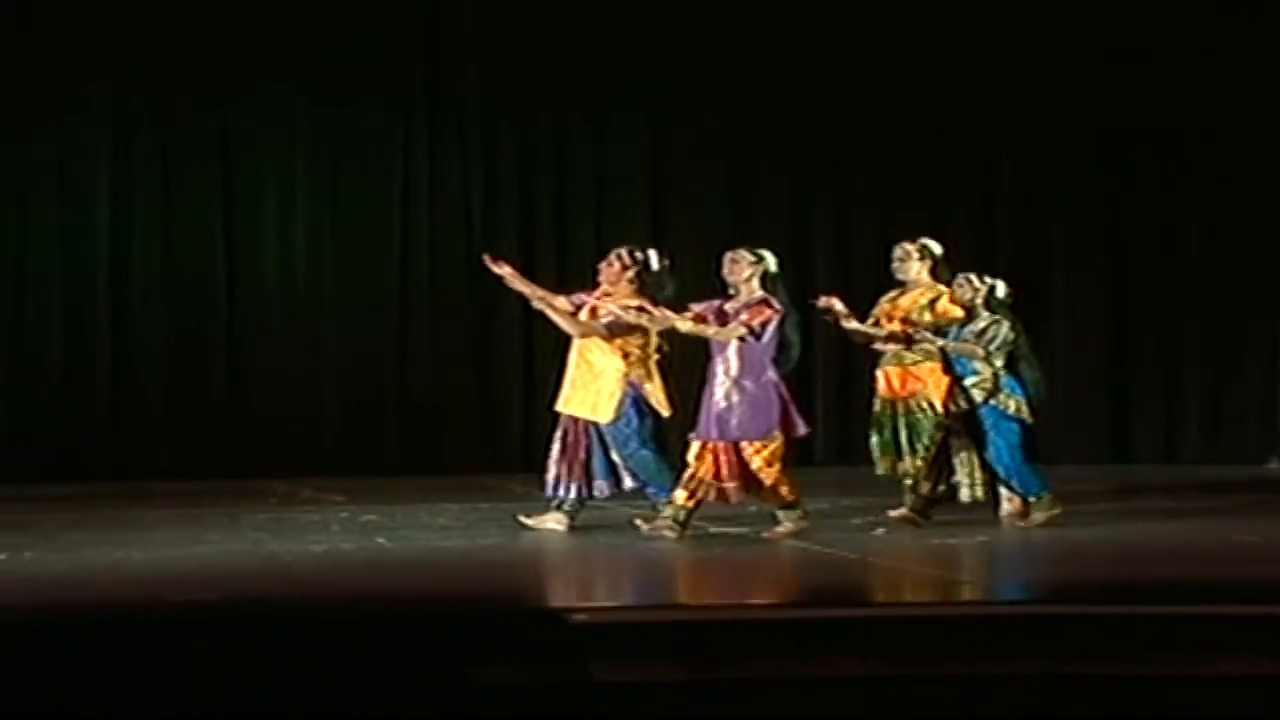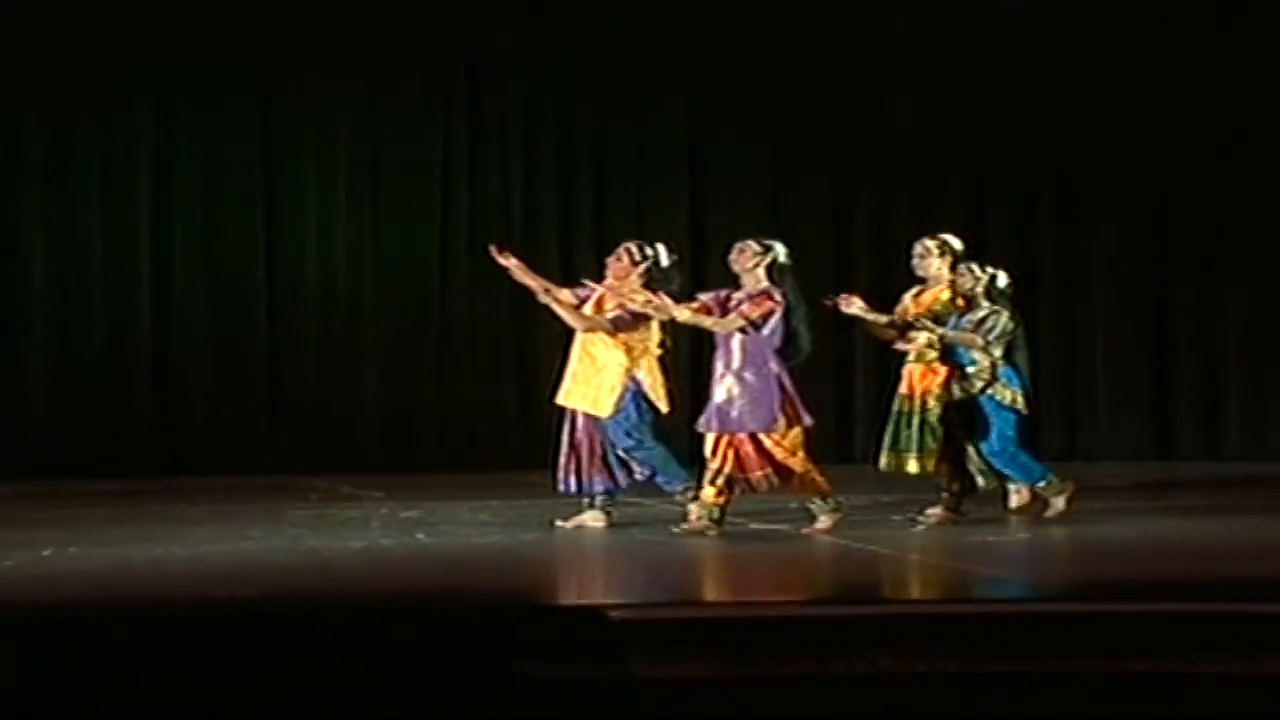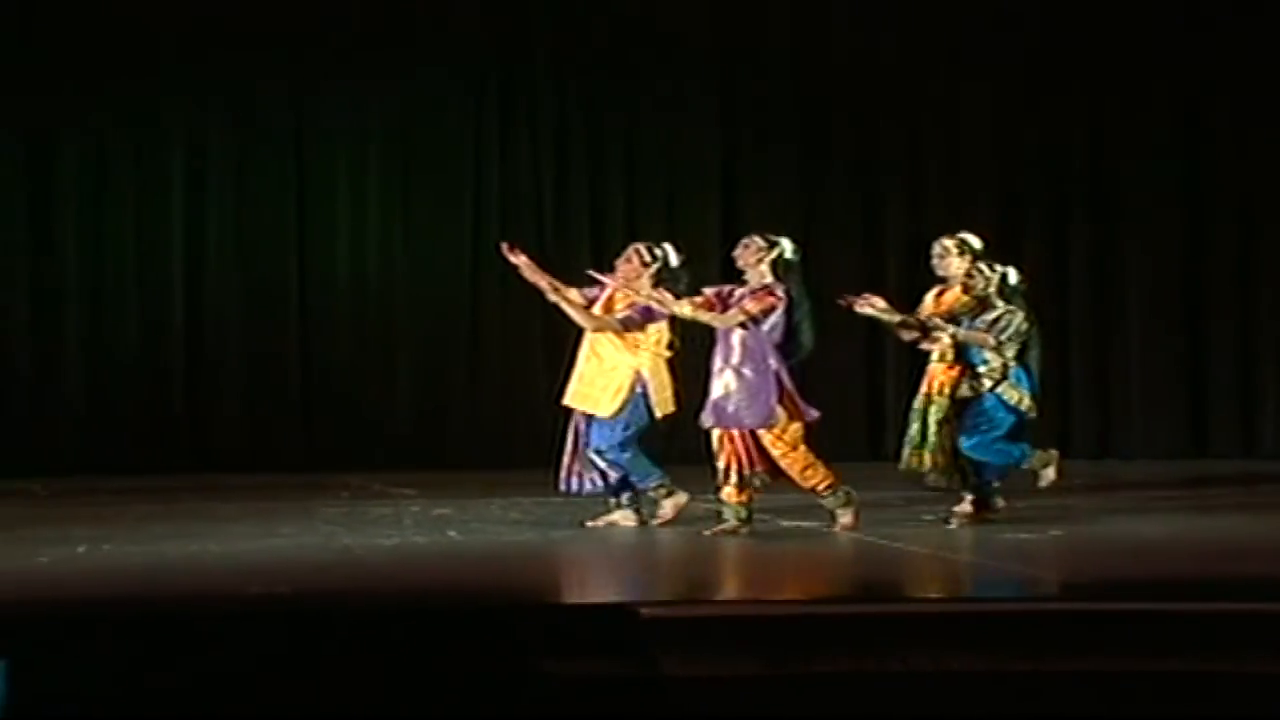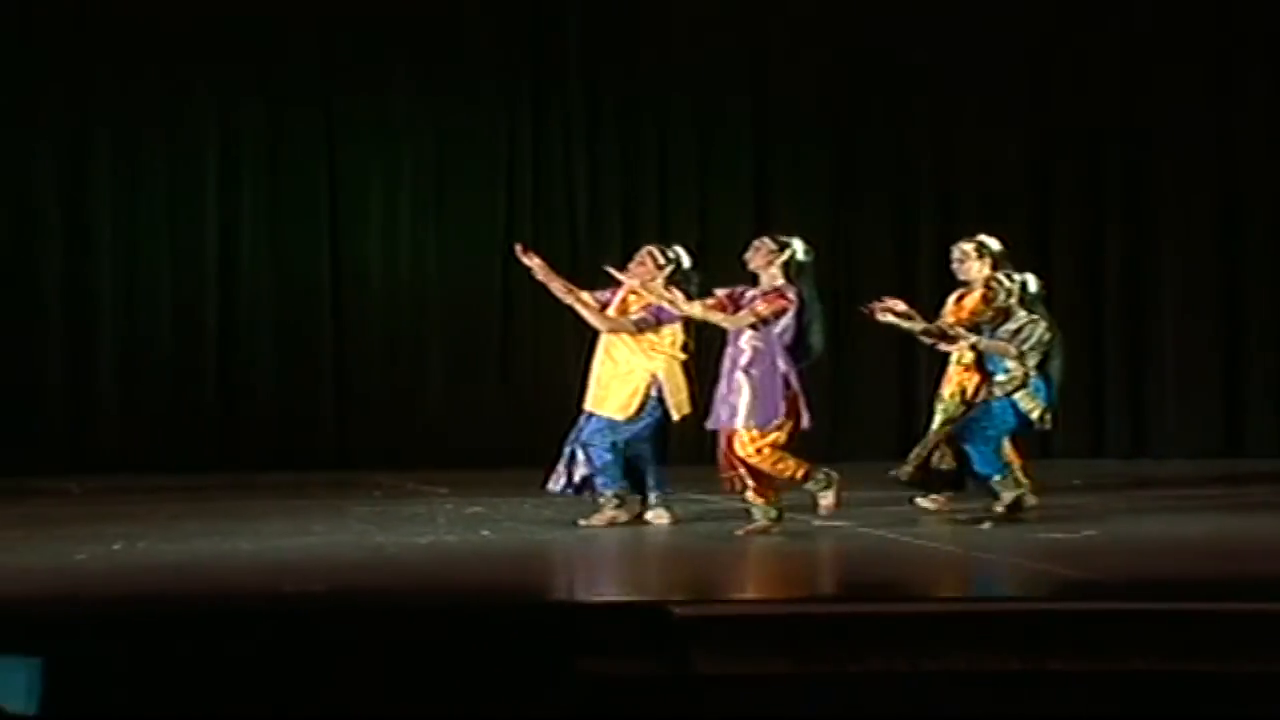
dt=0.2s
person 1, frame 1
left shoulder: (767, 305)
right shoulder: (719, 307)
left elbow: (724, 334)
right elbow: (674, 321)
left wrist: (682, 325)
right wrist: (636, 317)
left hip: (754, 394)
right hip: (723, 394)
left knee: (761, 461)
right knee: (704, 456)
left ankle: (795, 515)
right ankle: (674, 519)
person 1, frame 2
left shoulder: (770, 296)
right shoulder: (725, 297)
left elbow: (724, 326)
right elbow: (685, 310)
left wrist: (678, 311)
left hip: (761, 386)
right hip: (730, 386)
left knee: (784, 453)
right knee: (722, 451)
left ankle: (827, 507)
right ankle: (707, 515)
person 1, frame 3
left shoulder: (774, 293)
right shoulder: (731, 293)
left elbow: (725, 320)
right elbow: (688, 305)
left wrist: (679, 308)
right wrist: (644, 296)
left hip: (761, 382)
right hip: (730, 383)
left knee: (784, 448)
right knee: (730, 449)
left ankle: (841, 500)
right ankle: (737, 515)
person 1, frame 4
left shoulder: (785, 294)
right shoulder: (745, 295)
left elbow: (737, 322)
right elbow: (700, 307)
left wrist: (691, 309)
right wrist: (652, 295)
left hip: (768, 382)
right hip: (741, 383)
left knee: (753, 445)
right knee: (738, 445)
left ankle: (820, 481)
right ankle: (766, 514)
person 2, frame 1
left shoulder: (634, 311)
right shoulder: (599, 297)
left elbow: (581, 330)
right elbow: (557, 302)
left wrist: (542, 305)
right wrist: (511, 275)
left hip: (619, 393)
right hip: (590, 391)
left knee: (636, 452)
right knee: (577, 450)
right ankle: (563, 511)
person 2, frame 2
left shoulder: (640, 307)
right shoulder: (603, 291)
left elbow: (586, 324)
right elbow: (561, 294)
left wrist: (548, 298)
right wrist: (517, 268)
left hip: (623, 386)
right hip: (596, 384)
left knee: (634, 445)
right knee: (592, 445)
left ankle: (689, 496)
right ankle: (598, 508)
person 2, frame 3
left shoulder: (649, 307)
right shoulder: (612, 292)
left elbow: (595, 324)
right elbow: (570, 294)
left wrist: (555, 296)
right wrist: (527, 266)
left hip: (631, 386)
right hip: (606, 385)
left knee: (608, 444)
right knee: (603, 444)
left ankle: (668, 493)
right ankle: (625, 507)
person 2, frame 4
left shoulder: (664, 308)
right shoulder: (624, 294)
left elbow: (609, 325)
right elbow: (581, 298)
left wrist: (572, 297)
right wrist: (541, 269)
left hip: (645, 388)
right hip: (623, 386)
left knee: (598, 438)
right knee: (636, 446)
left ankle: (616, 504)
right ankle: (657, 506)
person 3, frame 1
left shoulder: (942, 297)
right shoulder: (890, 299)
right elbow: (867, 335)
left wrist: (907, 340)
right wrist: (844, 314)
left hip: (927, 377)
right hip: (892, 378)
left knee: (927, 439)
right knee: (898, 438)
left ankle: (918, 503)
right ankle: (914, 500)
person 3, frame 2
left shoulder: (959, 294)
right shoulder: (914, 295)
right elbow: (892, 334)
left wrist: (926, 341)
right wrist: (865, 313)
left hip: (946, 374)
right hip: (918, 375)
left knee: (947, 437)
right knee: (918, 439)
left ankle: (954, 500)
right ankle: (951, 497)
person 3, frame 3
right shoulder: (935, 294)
right elbow: (910, 332)
left wrist: (941, 341)
right wrist: (883, 309)
right hip: (940, 371)
left knee: (953, 431)
right knee: (935, 429)
person 3, frame 4
left shoulder: (1001, 294)
right shoulder: (958, 299)
right elbow: (936, 335)
right wrist: (906, 316)
left hip: (988, 374)
right hip: (961, 374)
left knee: (969, 431)
right knee: (966, 431)
person 4, frame 1
left shoulder: (999, 325)
right shoulder: (960, 325)
left elbow: (979, 351)
left wrist: (939, 343)
left hip: (997, 398)
right hip: (973, 399)
left knee: (1006, 454)
left ankle: (1043, 504)
person 4, frame 2
left shoulder: (999, 315)
right shoulder: (958, 316)
left elbow: (978, 341)
left wrist: (939, 332)
left hip: (994, 390)
right hip: (970, 391)
left knee: (999, 447)
right knee: (975, 447)
left ankle: (1053, 487)
person 4, frame 3
left shoulder: (1013, 316)
right shoulder: (972, 315)
left elbow: (993, 341)
right elbow: (926, 333)
left wrist: (951, 331)
right wrist: (885, 312)
left hip: (1003, 391)
right hip: (979, 390)
left knee: (972, 442)
right knee: (963, 442)
left ankle: (1038, 460)
right ankle: (980, 499)
person 4, frame 4
left shoulder: (1036, 326)
right shoulder: (991, 324)
left elbow: (1014, 350)
right elbow: (938, 333)
left wrist: (972, 339)
right wrist: (907, 317)
left hip: (1019, 397)
right hip: (993, 396)
left knee: (969, 434)
left ankle: (1010, 490)
right ankle: (1015, 502)
